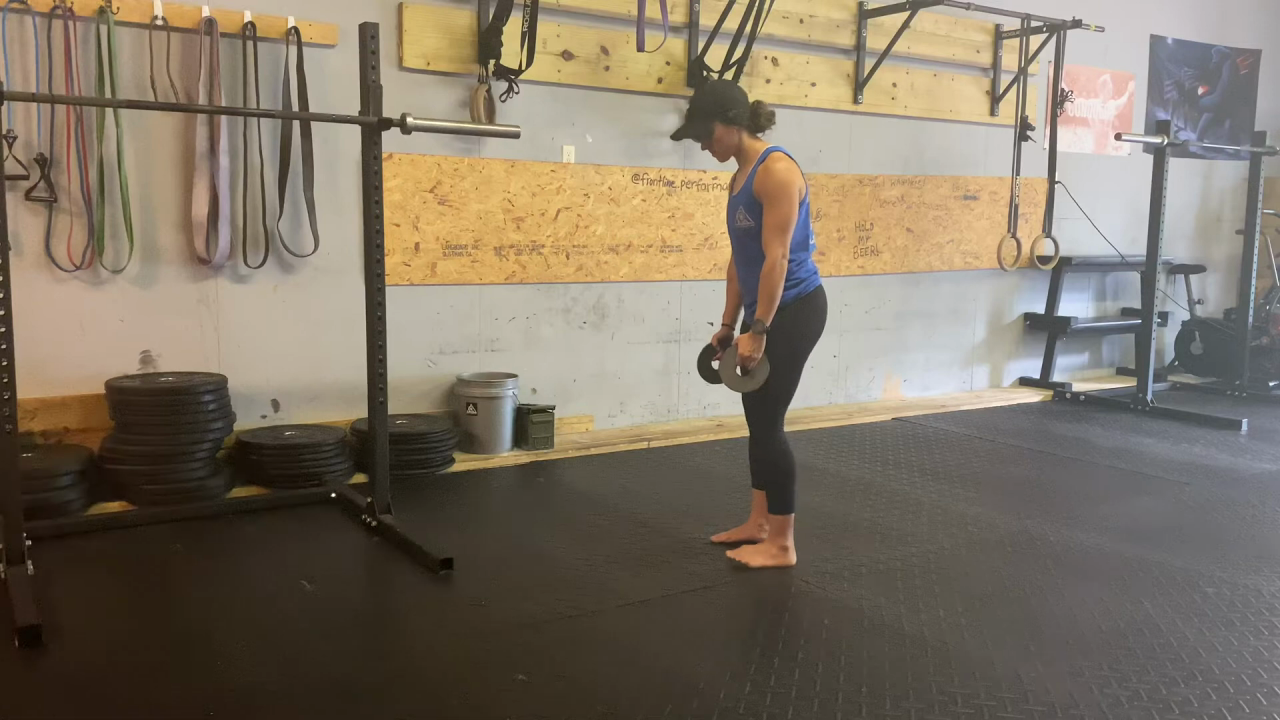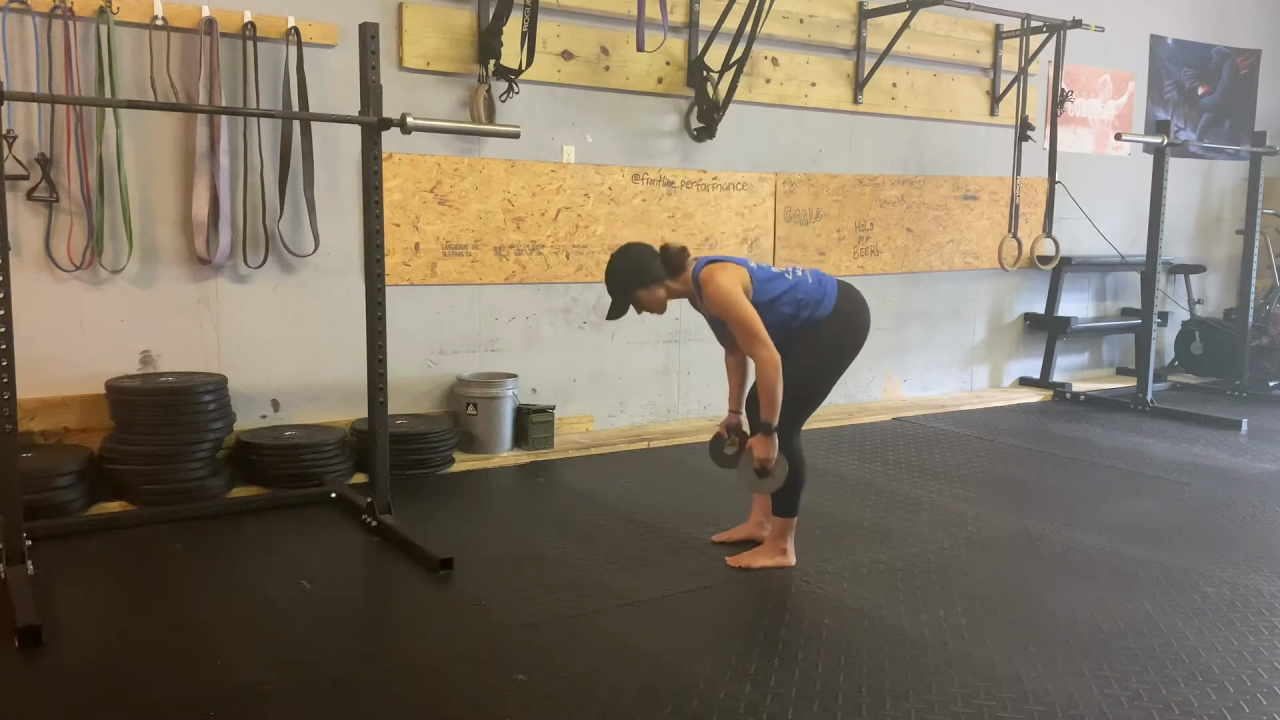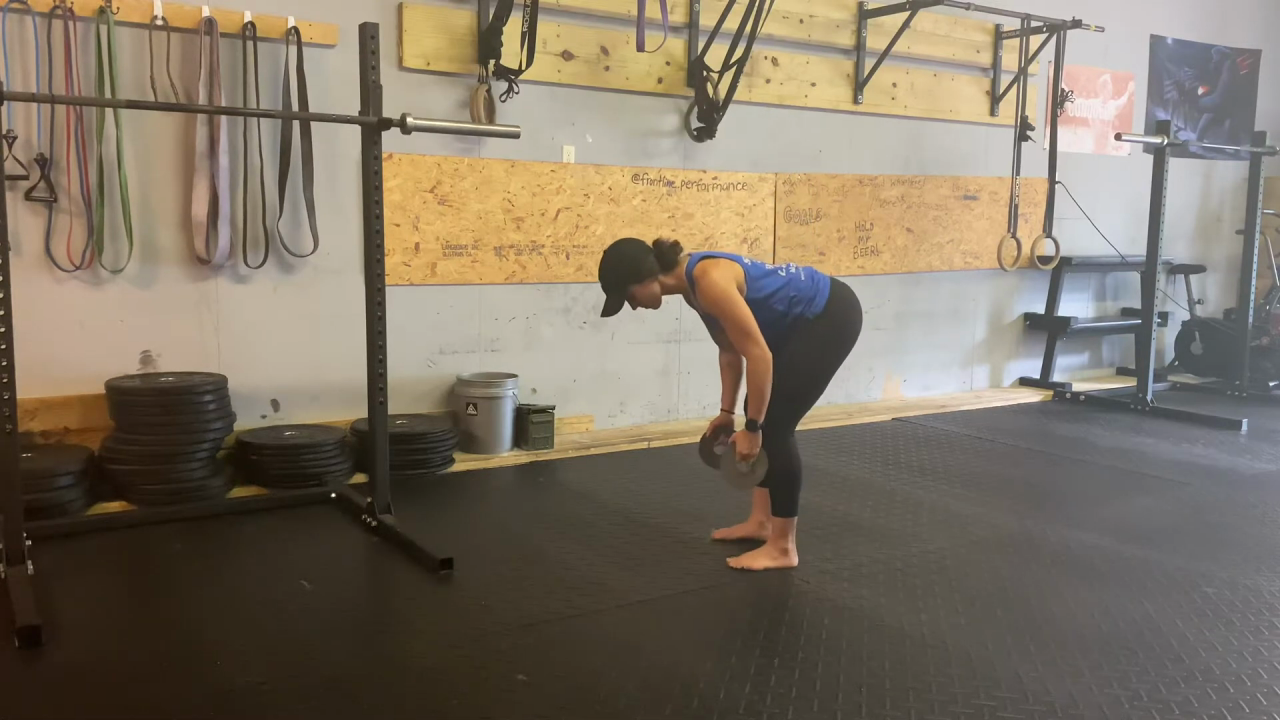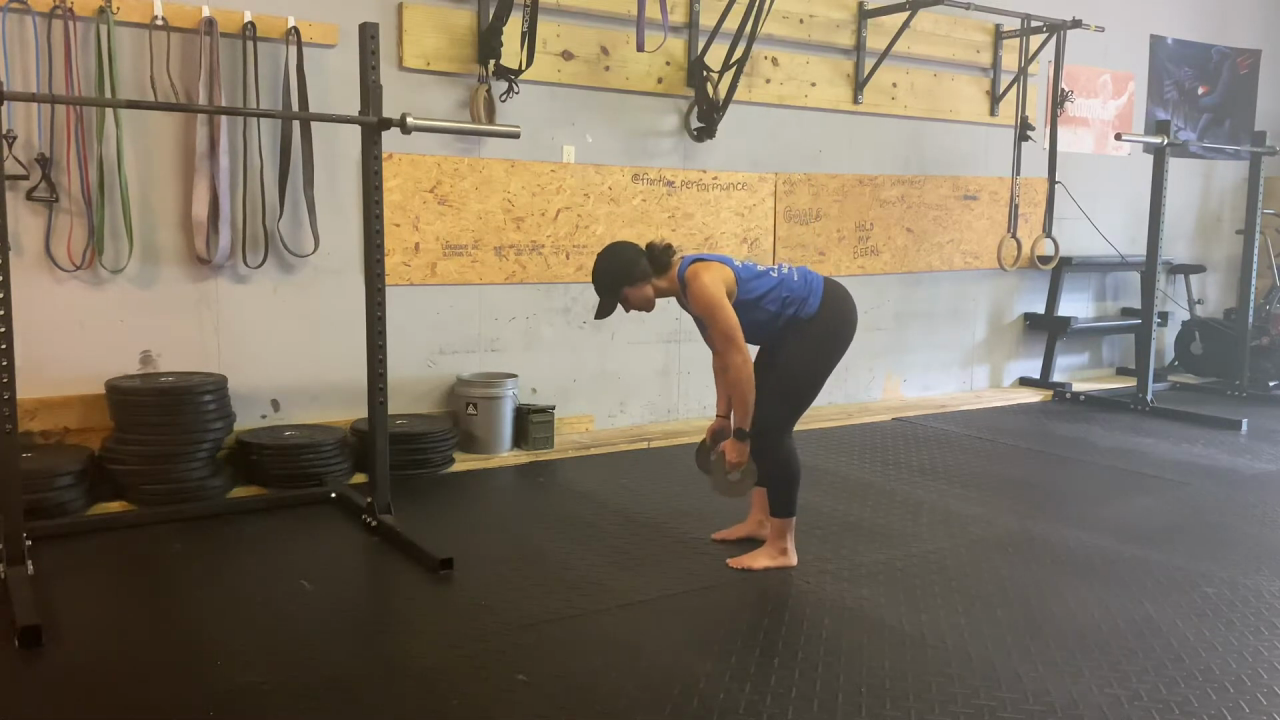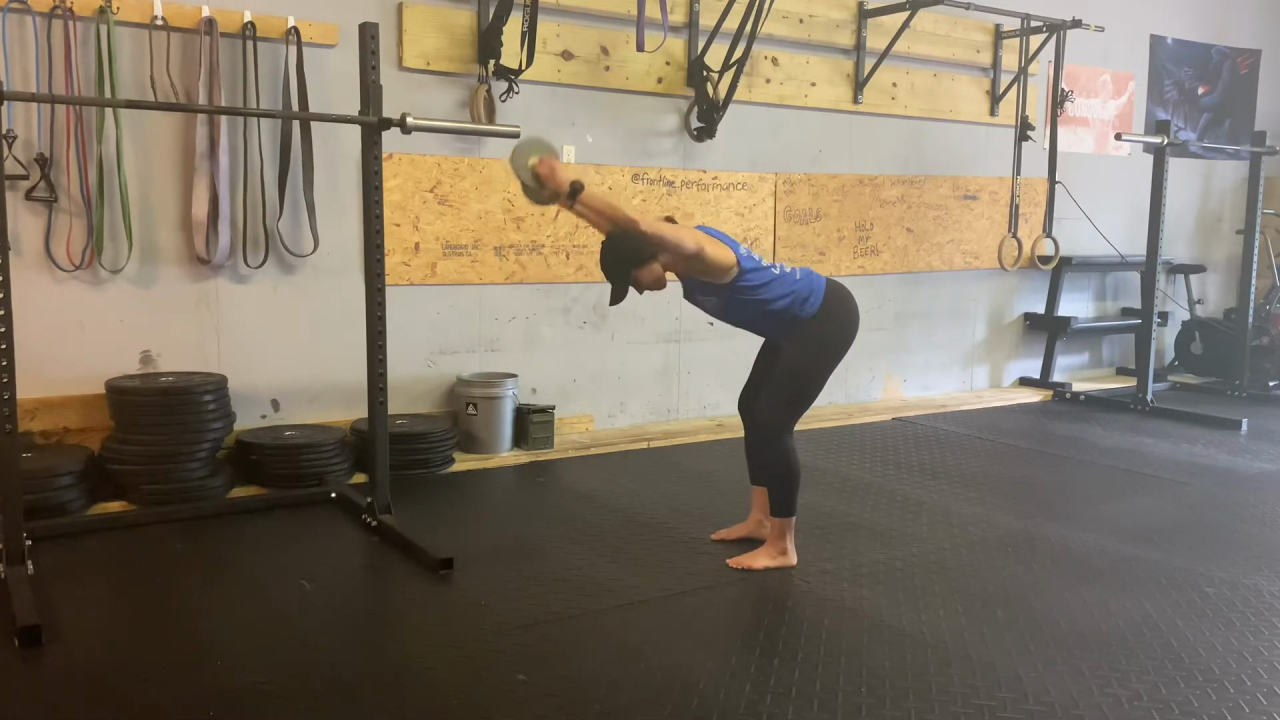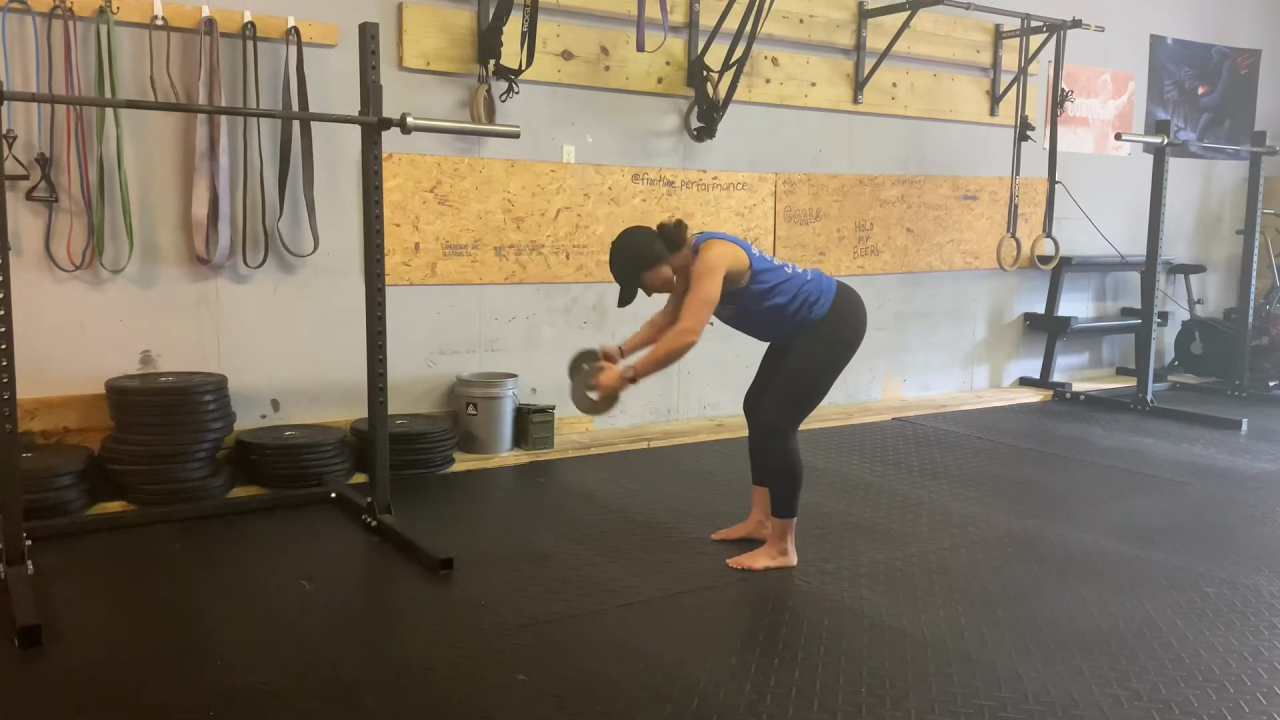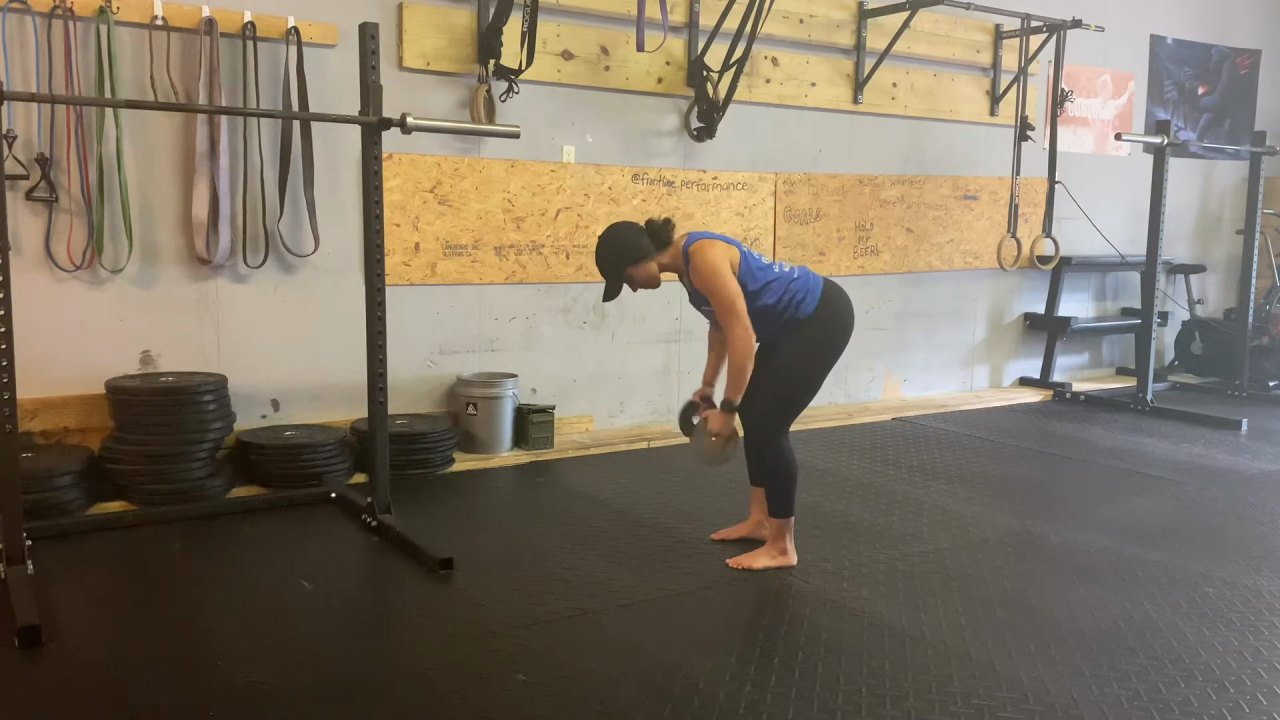
dt=0.7s
person 1, frame 1
left shoulder: (777, 170)
right shoulder: (742, 175)
left elbow: (777, 258)
left wrist: (757, 331)
right wrist: (728, 325)
left hip: (793, 310)
right hip: (767, 310)
left knee: (767, 422)
right knee: (758, 420)
left ankle: (781, 544)
right ankle: (759, 523)
person 1, frame 2
left shoulder: (715, 285)
right shoulder: (696, 285)
left elbow: (768, 359)
right elbow: (735, 350)
left wrist: (768, 432)
right wrist: (734, 411)
left hip: (840, 318)
right hip: (813, 322)
left knee: (782, 425)
right knee: (760, 411)
left ankle: (781, 546)
right ankle: (760, 521)
person 1, frame 3
left shoulder: (709, 281)
right shoulder: (691, 280)
left elbow: (759, 355)
right elbow: (730, 348)
left wrist: (752, 428)
right wrist: (727, 411)
left hip: (831, 315)
right hip: (804, 318)
left knee: (775, 424)
right knee: (761, 417)
left ankle: (783, 547)
right ankle: (760, 521)
person 1, frame 4
left shoulder: (699, 284)
right shoulder: (683, 281)
left elbow: (740, 363)
right elbow: (723, 353)
left wrist: (739, 436)
right wrist: (723, 417)
left hip: (826, 316)
right hip: (799, 319)
left knee: (771, 424)
right knee: (755, 417)
left ankle: (781, 546)
right ankle: (760, 519)
person 1, frame 5
left shoulder: (699, 255)
right shoulder: (683, 250)
left elbow: (638, 225)
right elbow: (623, 230)
left wrist: (570, 189)
right wrist: (567, 195)
left hip: (827, 318)
right hip: (797, 320)
left knee: (772, 424)
right knee: (753, 409)
left ankle: (781, 546)
right ankle: (760, 519)
person 1, frame 6
left shoulder: (710, 259)
right shoulder: (689, 260)
left elbow: (686, 335)
right elbow: (670, 318)
left wrist: (627, 375)
right wrist: (621, 352)
left hip: (836, 320)
right hip: (809, 322)
left knee: (776, 423)
right knee: (758, 409)
left ankle: (782, 546)
right ankle: (760, 519)
person 1, frame 7
left shoulder: (703, 258)
right shoulder: (685, 260)
left elbow: (743, 336)
right elbow: (722, 323)
left wrist: (728, 407)
right wrist: (706, 386)
left hip: (822, 318)
right hip: (796, 320)
left knee: (767, 423)
right knee: (753, 414)
left ankle: (782, 547)
right ankle: (759, 520)
